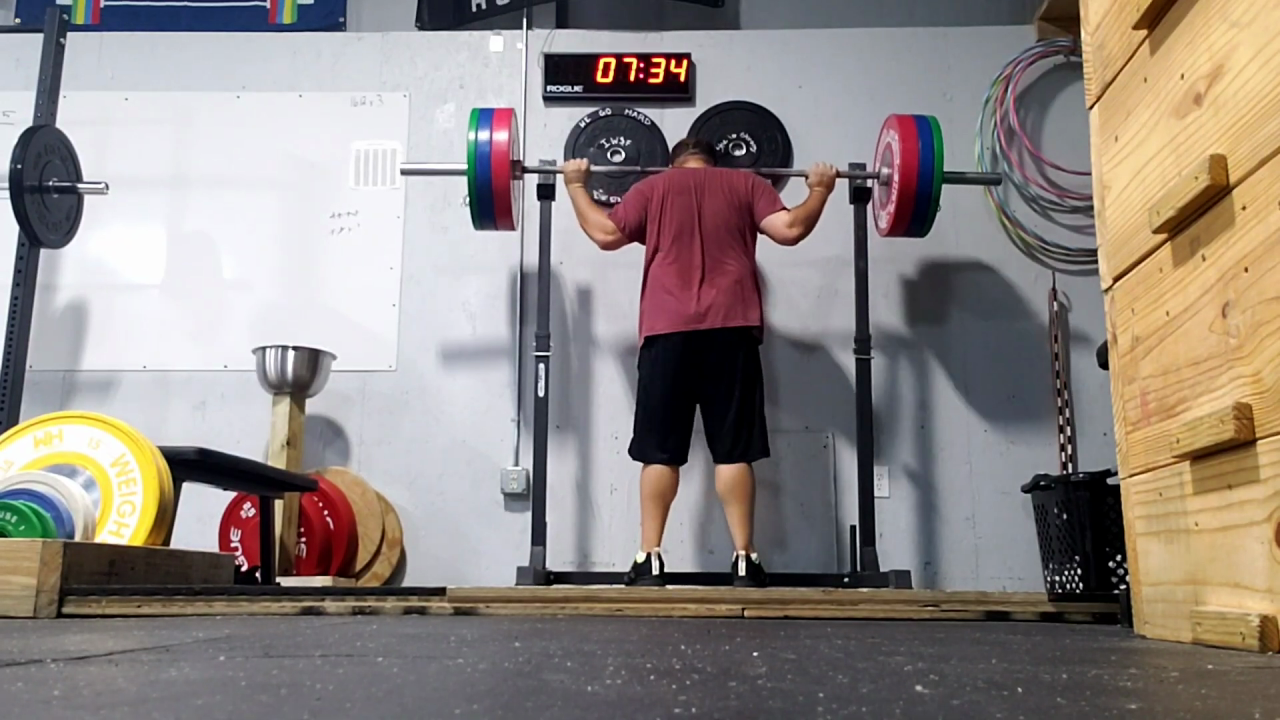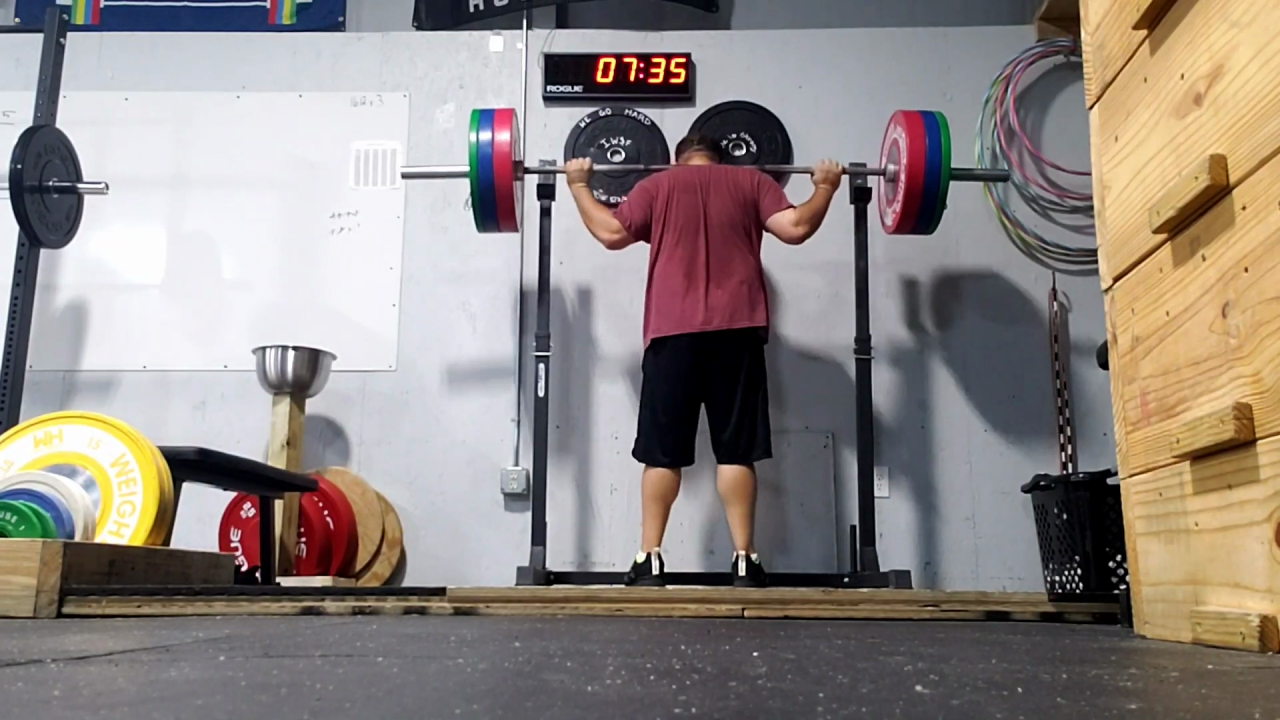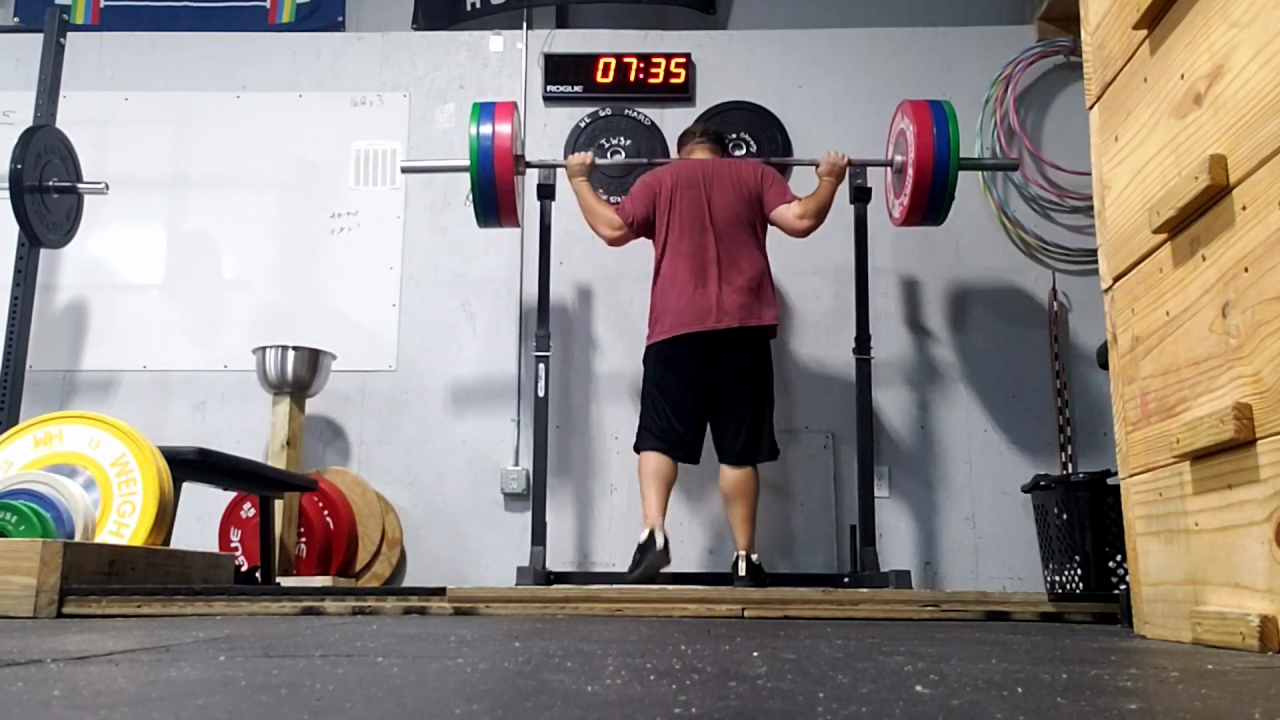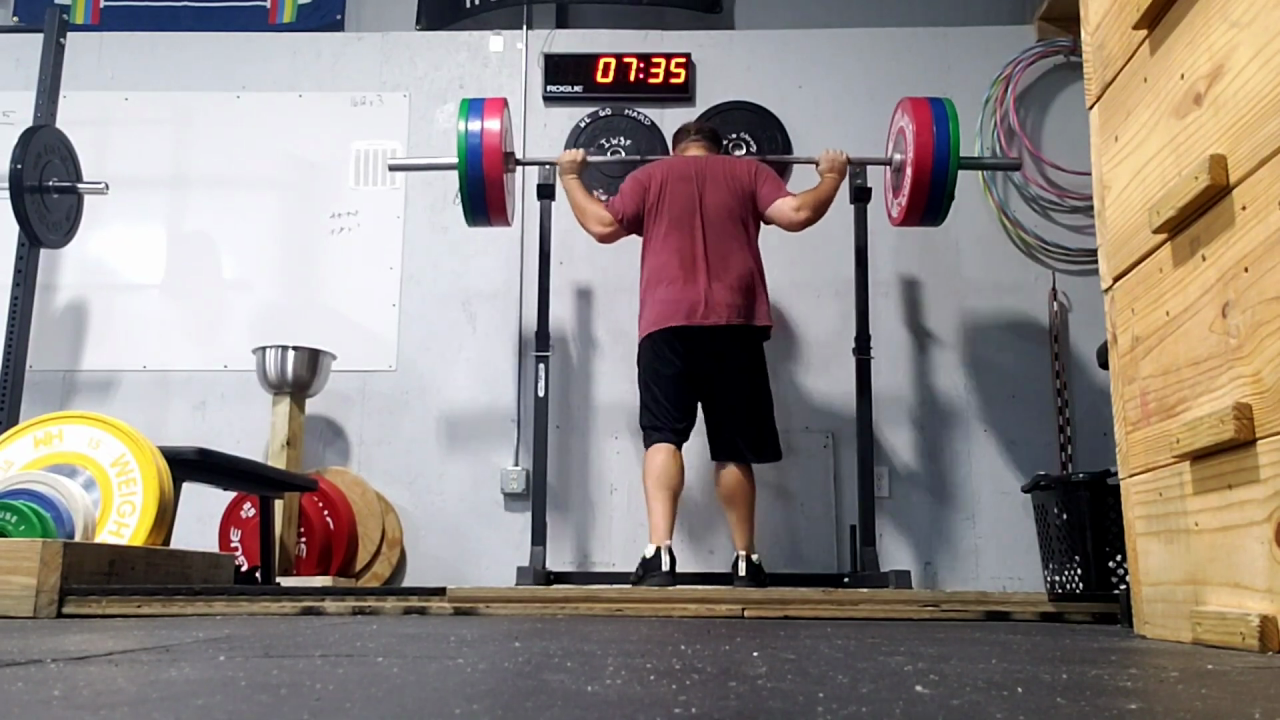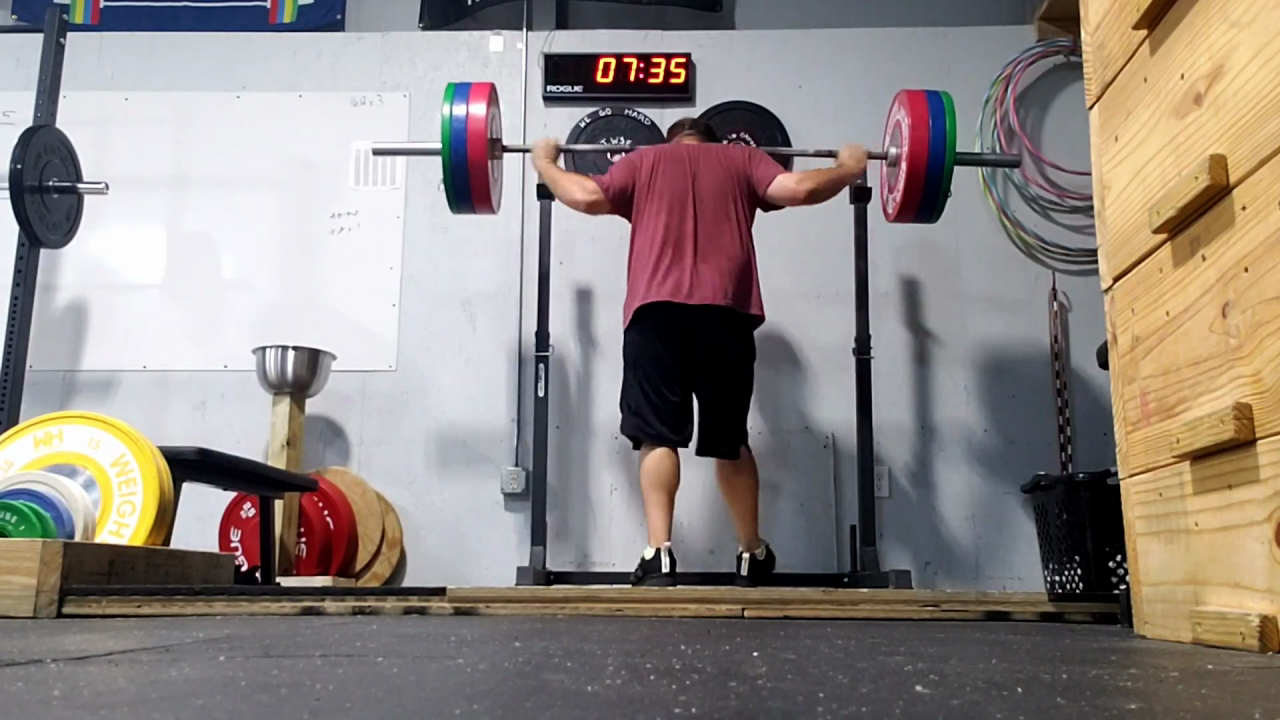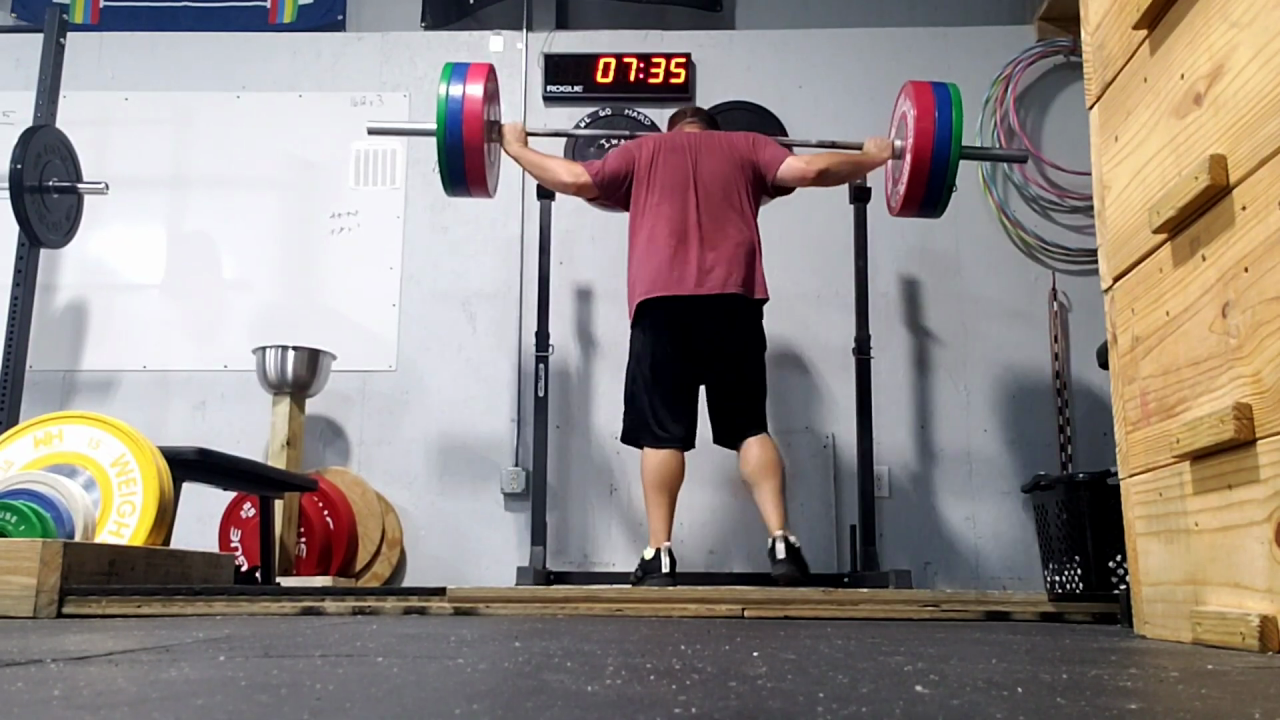
dt=0.2s
person 1, frame 1
left shoulder: (652, 187)
right shoulder: (746, 184)
left elbow: (605, 233)
right elbow: (789, 229)
left wrist: (576, 185)
right wrist: (820, 188)
left hip: (668, 330)
right hip: (731, 329)
left knee: (659, 451)
right knee: (734, 450)
left ankle: (650, 560)
right ankle: (744, 560)
person 1, frame 2
left shoulder: (656, 185)
right shoulder: (752, 182)
left elbow: (611, 233)
right elbow: (796, 228)
left wrist: (579, 185)
right wrist: (826, 186)
left hip: (673, 332)
right hip: (736, 330)
left knee: (662, 453)
right knee: (737, 451)
left ankle: (650, 560)
right ankle: (745, 561)
person 1, frame 3
left shoulder: (658, 179)
right shoulder: (756, 175)
left elbow: (613, 229)
right elbow: (801, 221)
left wrist: (579, 179)
right wrist: (830, 179)
left hip: (676, 328)
right hip: (742, 328)
left knee: (659, 441)
right knee: (740, 451)
left ankle: (653, 536)
right ankle: (744, 561)
person 1, frame 4
left shoulder: (650, 175)
right shoulder: (749, 172)
left elbow: (602, 225)
right elbow: (797, 215)
left wrist: (570, 177)
right wrist: (832, 176)
left hip: (667, 323)
right hip: (734, 325)
left knee: (662, 436)
right knee: (735, 451)
left ankle: (660, 552)
right ankle: (745, 561)
person 1, frame 5
left shoulder: (642, 160)
right shoulder: (743, 159)
left elbow: (587, 197)
right elbow: (797, 189)
left wrist: (545, 164)
right wrist: (849, 168)
left hip: (655, 309)
right hip: (726, 308)
left knee: (656, 435)
right knee: (730, 441)
left ankle: (659, 556)
right ankle: (751, 555)
person 1, frame 6
left shoulder: (642, 150)
right shoulder: (747, 146)
left elbow: (575, 179)
right elbow: (807, 170)
left wrist: (515, 147)
right wrist: (874, 158)
left hip: (662, 300)
right hip: (732, 297)
left knee: (661, 433)
right knee: (749, 427)
left ankle: (659, 556)
right ankle: (781, 544)
